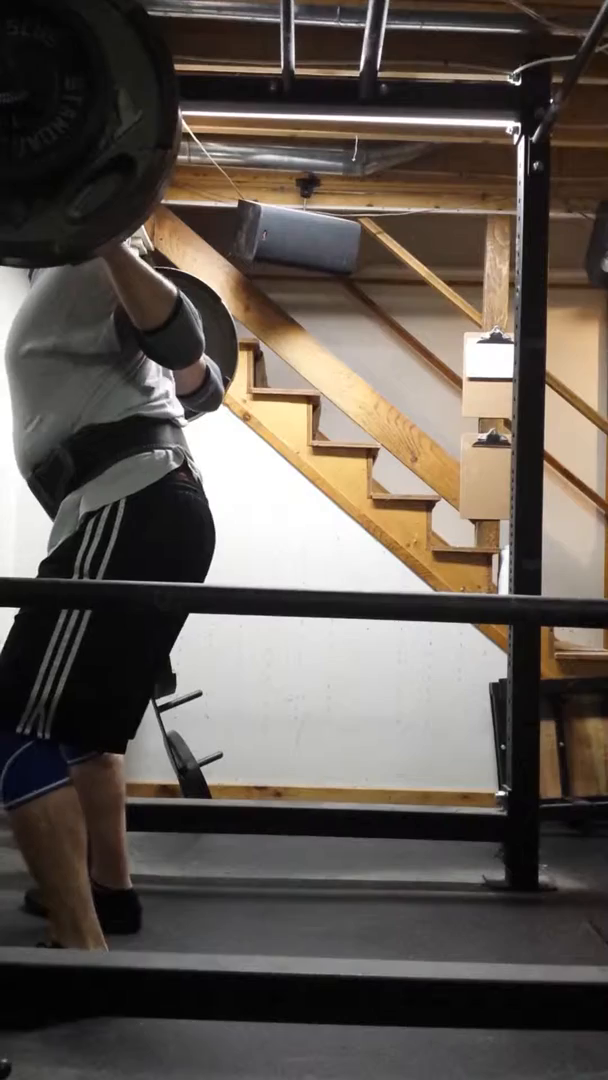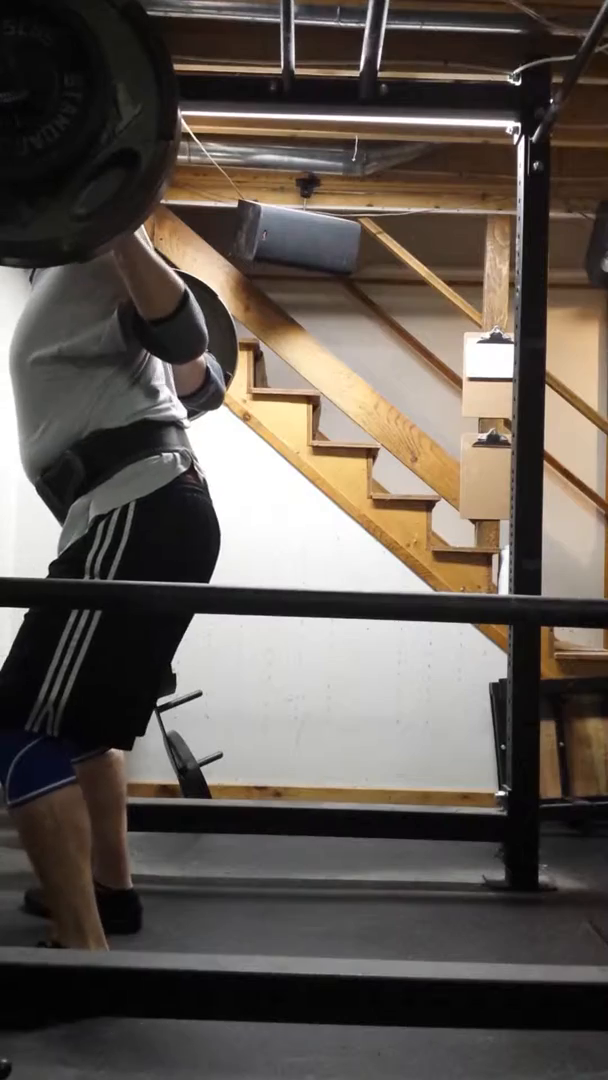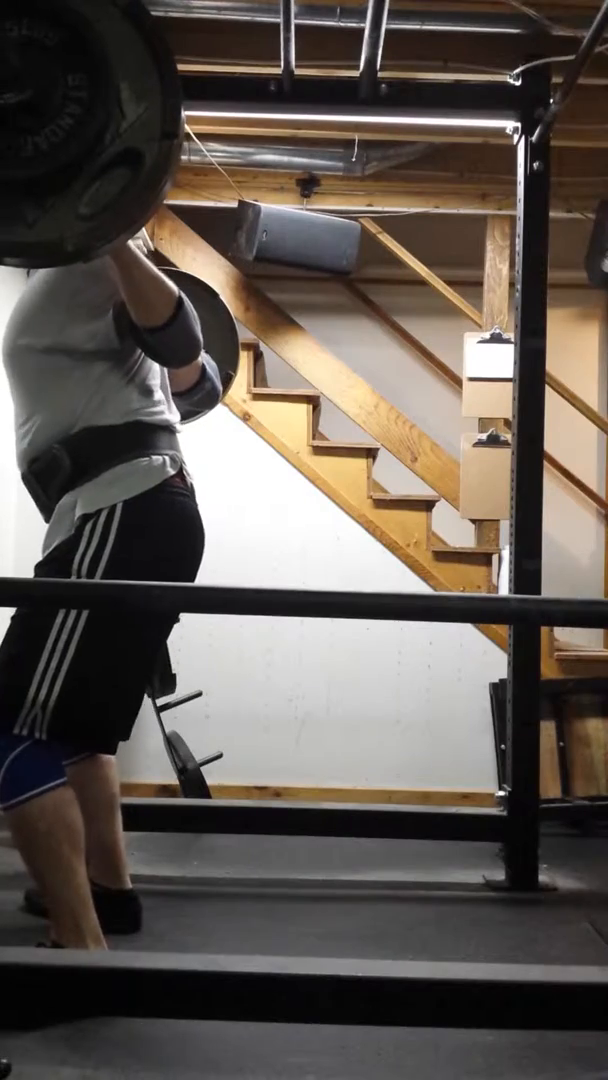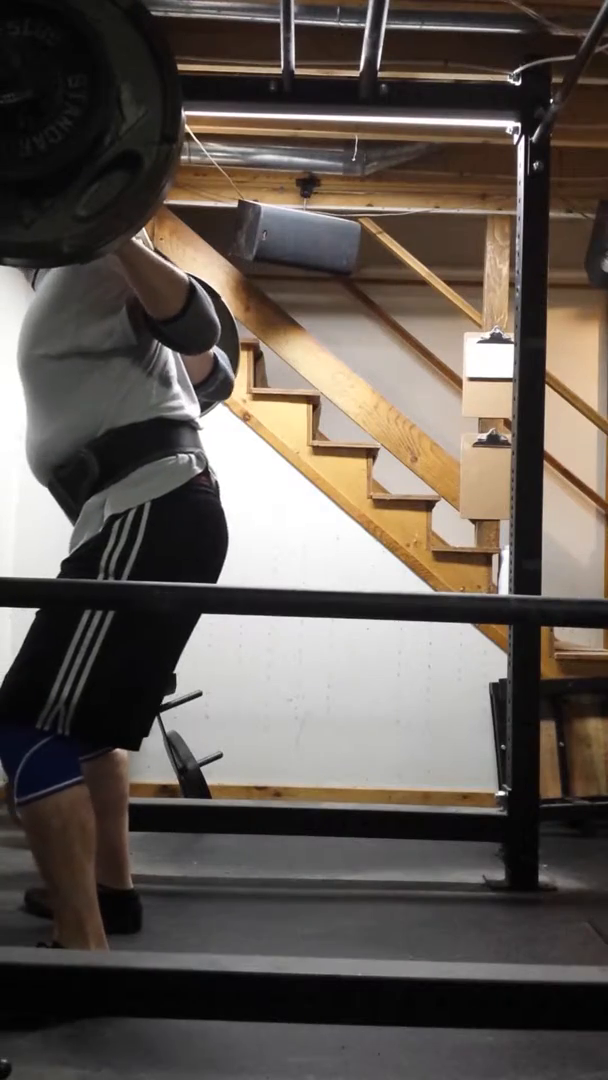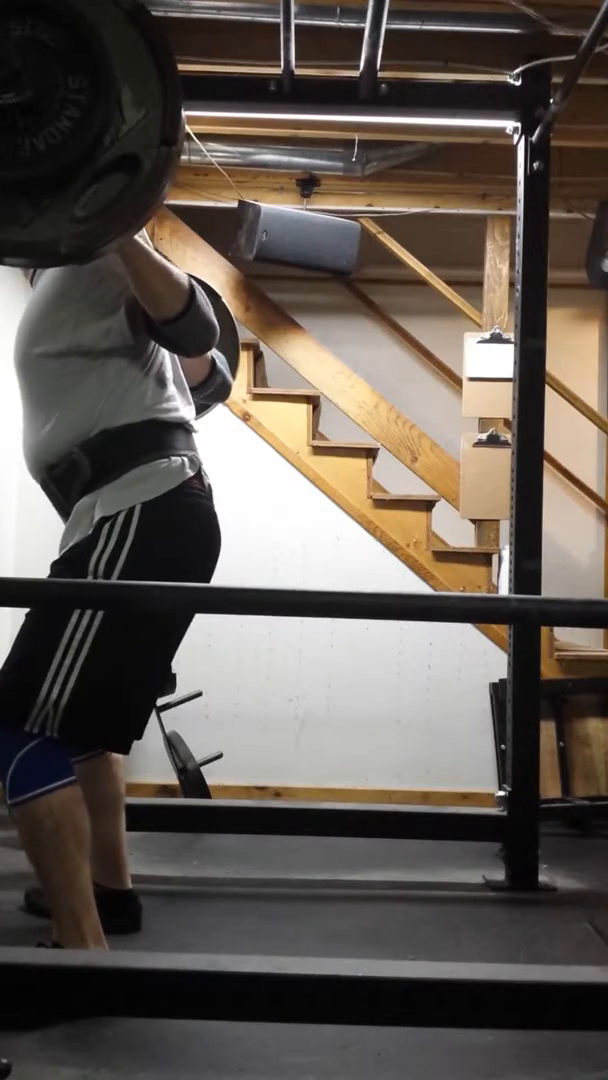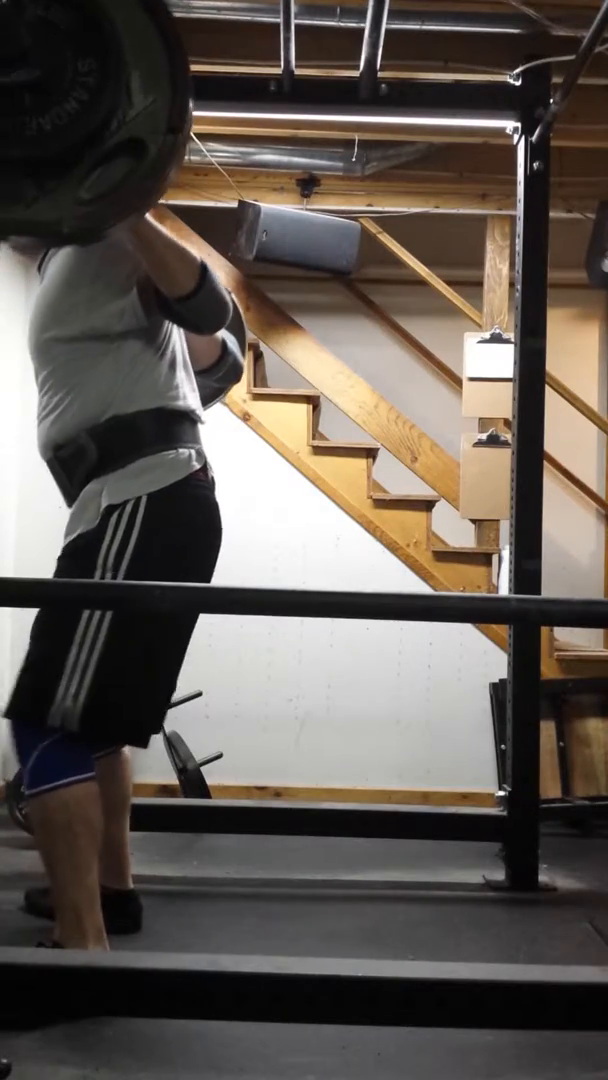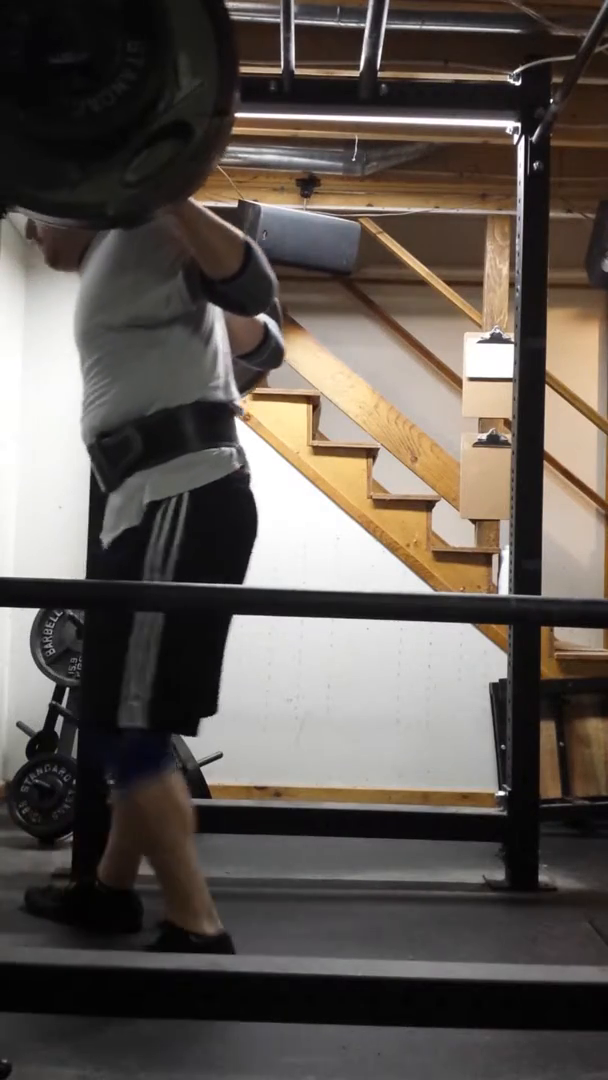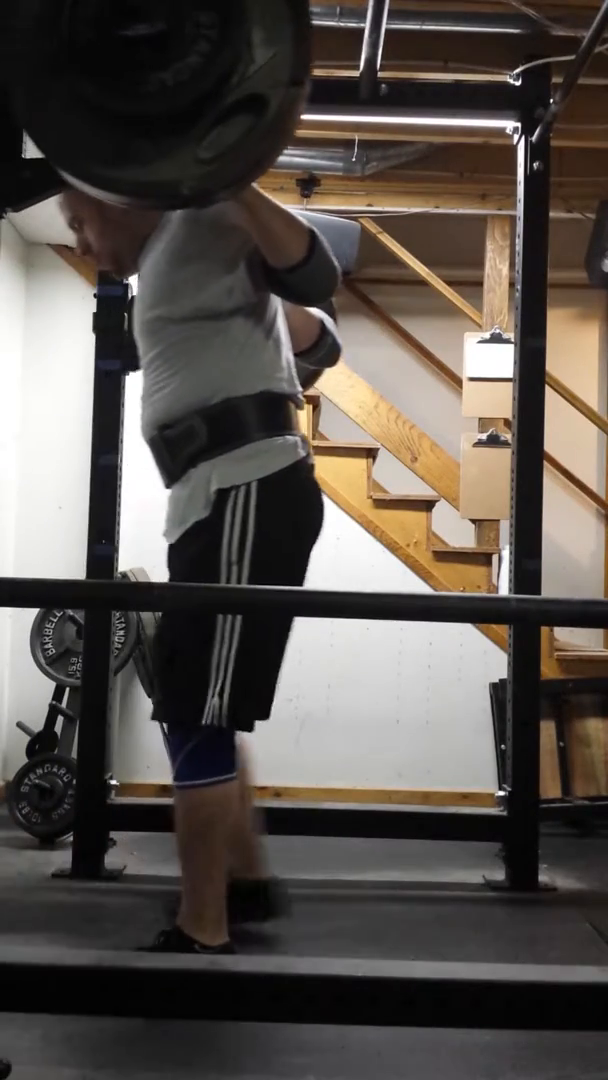
dt=0.4s
person 1, frame 1
left shoulder: (79, 269)
right shoulder: (86, 275)
left elbow: (177, 338)
right elbow: (200, 382)
left wrist: (101, 234)
left hip: (131, 515)
right hip: (151, 515)
right knee: (76, 718)
left ankle: (80, 950)
right ankle: (108, 889)
person 1, frame 2
left shoulder: (81, 267)
right shoulder: (81, 279)
left elbow: (179, 331)
right elbow: (201, 381)
left hip: (137, 517)
right hip: (153, 517)
right knee: (73, 715)
left ankle: (83, 948)
right ankle: (110, 888)
person 1, frame 3
left shoulder: (78, 264)
right shoulder: (82, 277)
left elbow: (176, 337)
right elbow: (195, 379)
left hip: (124, 519)
right hip: (137, 519)
right knee: (63, 718)
left ankle: (81, 949)
right ankle: (108, 889)
person 1, frame 4
left shoulder: (83, 264)
right shoulder: (80, 278)
left elbow: (195, 324)
right elbow: (208, 369)
left hip: (149, 516)
right hip: (153, 517)
right knee: (80, 716)
left ankle: (82, 947)
right ankle: (108, 888)
person 1, frame 5
left shoulder: (83, 261)
right shoulder: (73, 278)
left elbow: (192, 327)
right elbow: (206, 374)
left hip: (141, 519)
right hip: (146, 519)
right knee: (72, 715)
left ankle: (81, 947)
right ankle: (108, 889)
person 1, frame 6
left shoulder: (96, 244)
right shoulder: (85, 263)
left elbow: (206, 306)
right elbow: (219, 357)
left hip: (143, 508)
right hip: (146, 509)
right knee: (85, 714)
left ankle: (82, 949)
right ankle: (109, 888)
person 1, frame 7
left shoulder: (137, 236)
right shoulder: (127, 261)
left elbow: (249, 284)
right elbow: (260, 340)
left hip: (182, 502)
right hip: (169, 504)
left knee: (125, 724)
right knee: (129, 716)
left ankle: (197, 928)
right ankle: (113, 888)
person 1, frame 8
left shoulder: (195, 228)
right shoulder: (181, 259)
left elbow: (313, 274)
right elbow: (314, 336)
left hip: (247, 494)
right hip: (224, 499)
left knee: (198, 717)
right knee: (196, 709)
left ankle: (203, 938)
right ankle: (245, 877)
